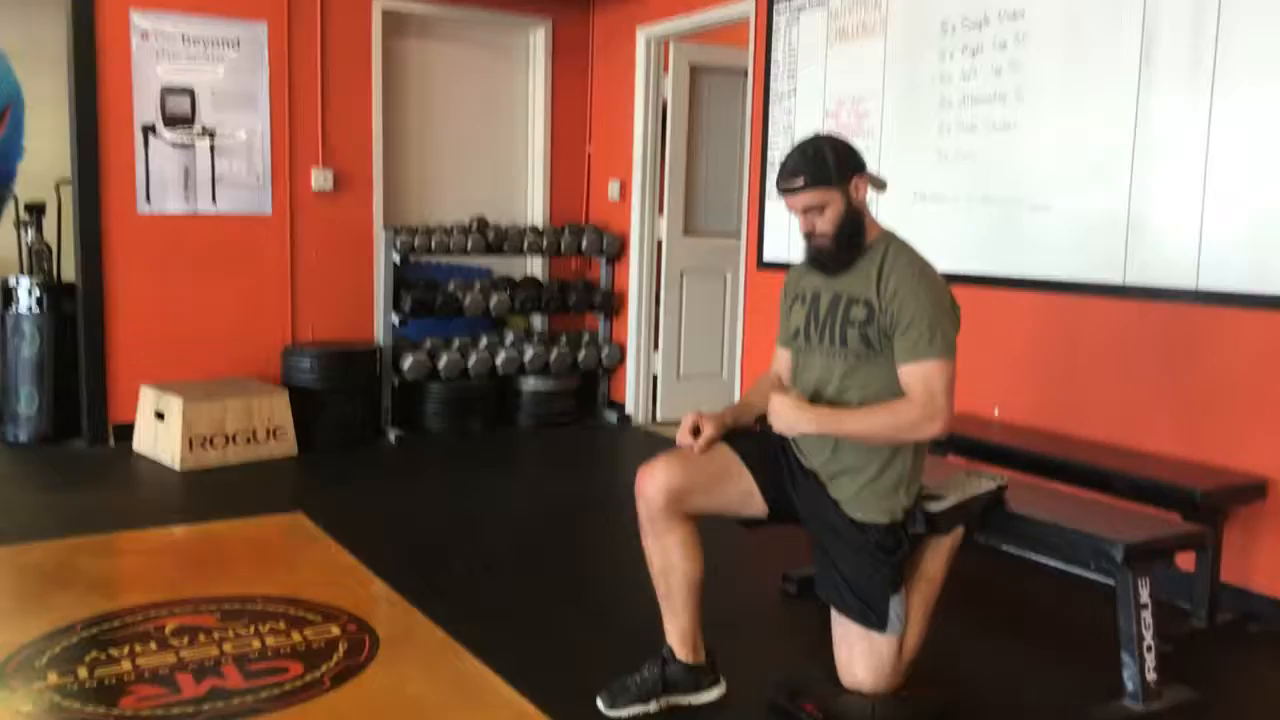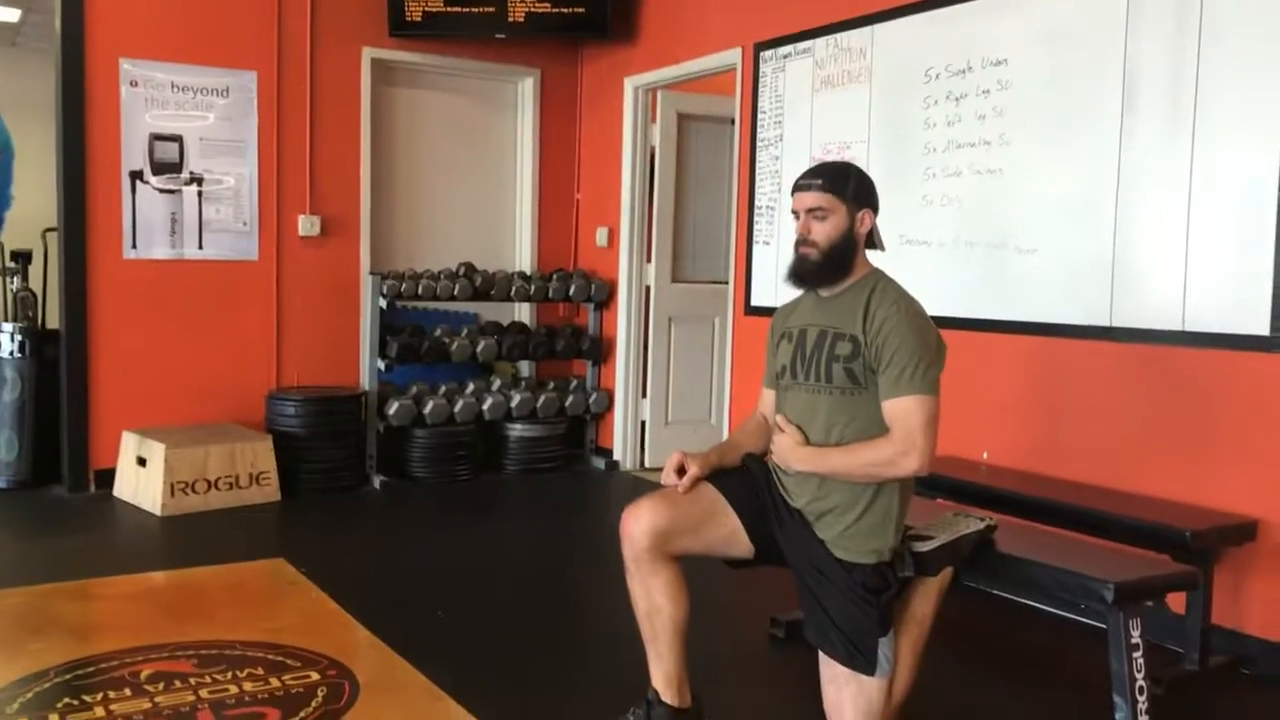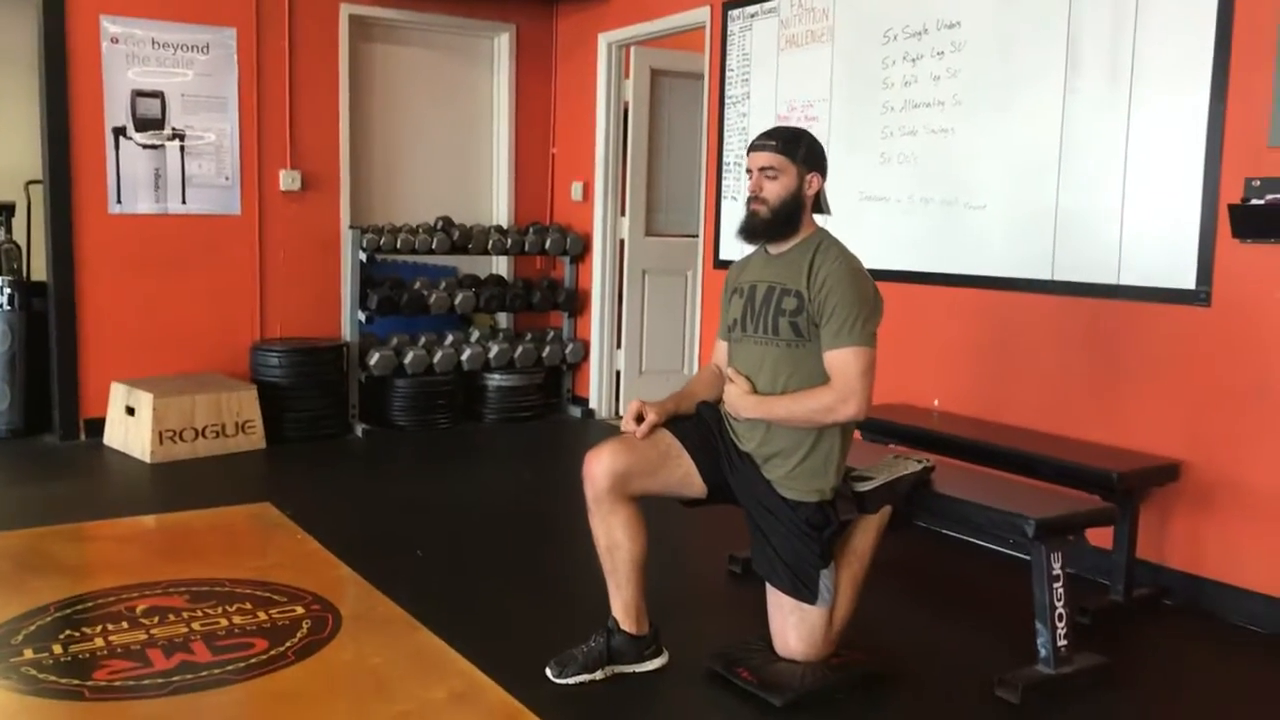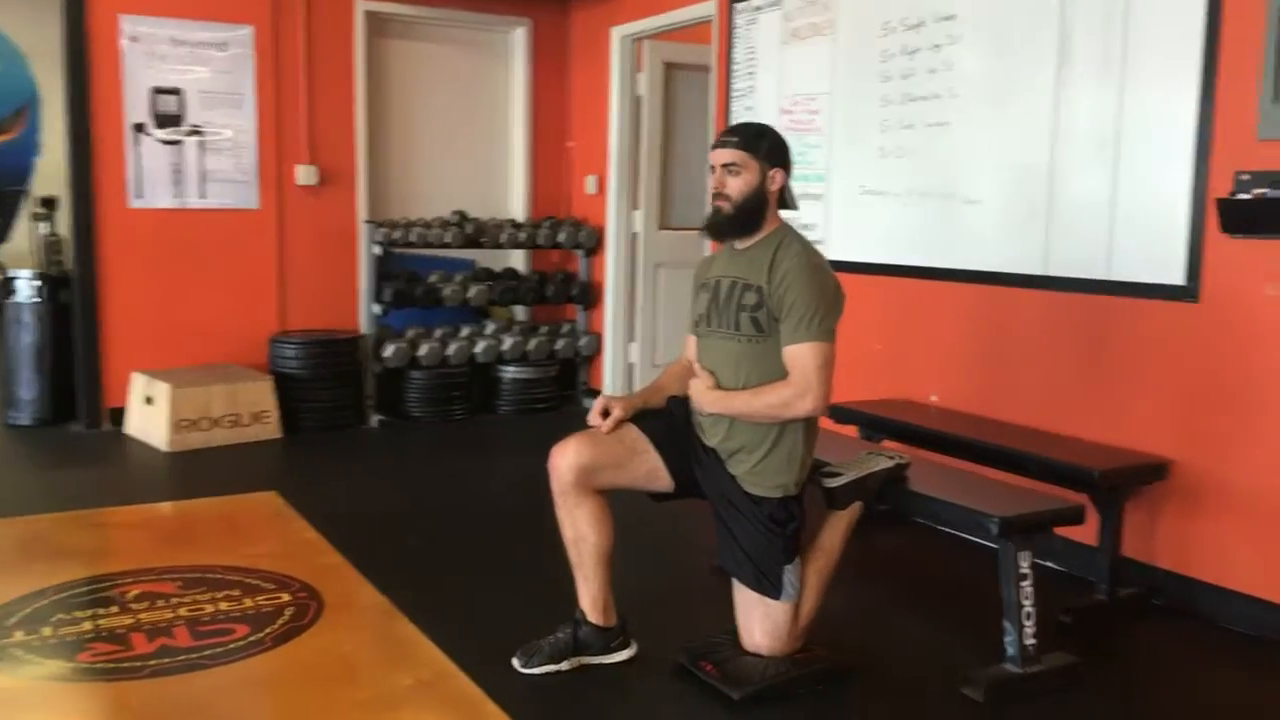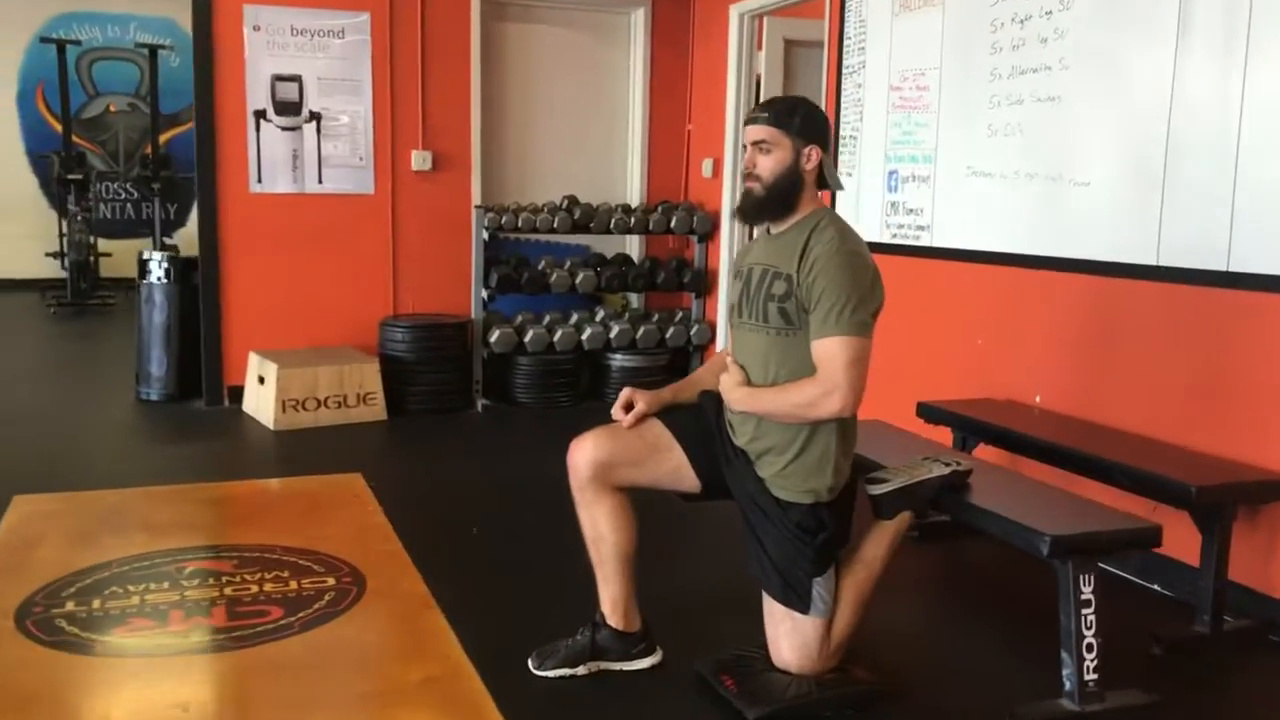
dt=1s
person 1, frame 1
left shoulder: (908, 282)
right shoulder: (802, 277)
left elbow: (928, 416)
left wrist: (811, 419)
right wrist: (727, 417)
left hip: (863, 488)
right hip: (794, 457)
right knee: (658, 485)
left ankle: (932, 541)
right ankle: (687, 665)
person 1, frame 2
left shoulder: (894, 317)
right shoulder: (789, 317)
left elbow: (911, 453)
left wrist: (802, 456)
right wrist: (711, 457)
left hip: (847, 529)
right hip: (776, 492)
right knee: (643, 526)
left ankle: (925, 579)
person 1, frame 3
left shoulder: (836, 272)
right shoulder: (743, 271)
left elbow: (849, 401)
left wrist: (749, 404)
right wrist: (666, 405)
left hip: (792, 468)
right hip: (728, 437)
left knee: (801, 652)
right knee: (603, 468)
left ankle: (867, 513)
right ankle: (632, 638)
person 1, frame 4
left shoulder: (797, 268)
right shoulder: (713, 265)
left elbow: (808, 396)
left wrist: (714, 399)
right wrist: (637, 400)
left hip: (759, 463)
right hip: (697, 432)
left knee: (769, 647)
right knee: (570, 462)
left ankle: (842, 506)
right ankle: (601, 629)
person 1, frame 5
left shoulder: (832, 253)
right shoulder: (756, 246)
left elbow: (837, 396)
left wrist: (739, 395)
right wrist: (662, 395)
left hip: (792, 468)
right hip: (732, 430)
left knee: (801, 662)
right knee: (589, 458)
left ankle: (892, 511)
right ankle: (622, 634)
